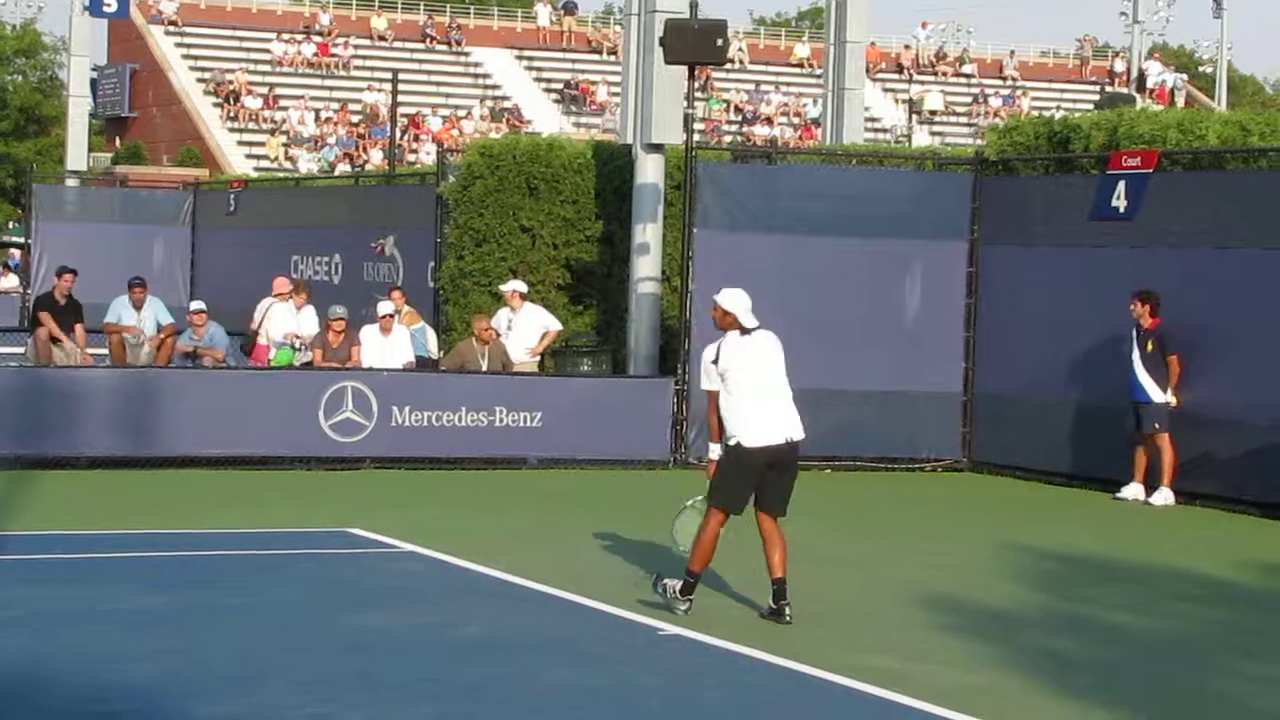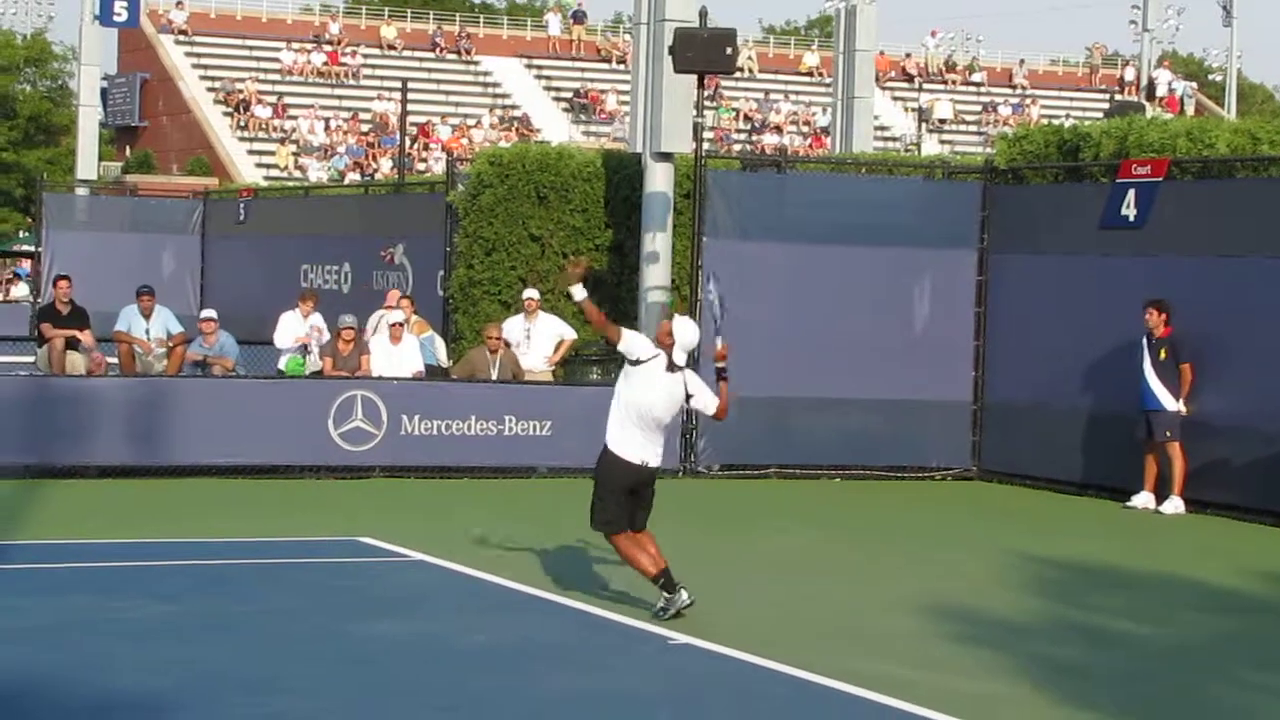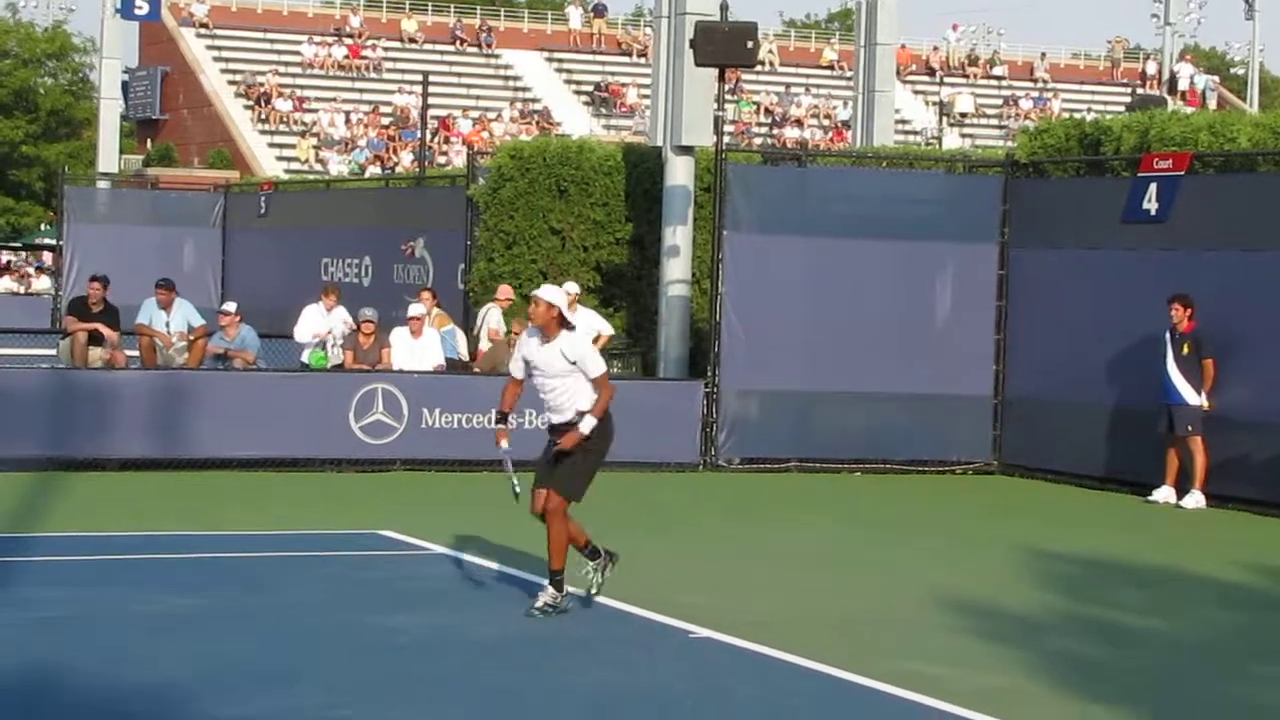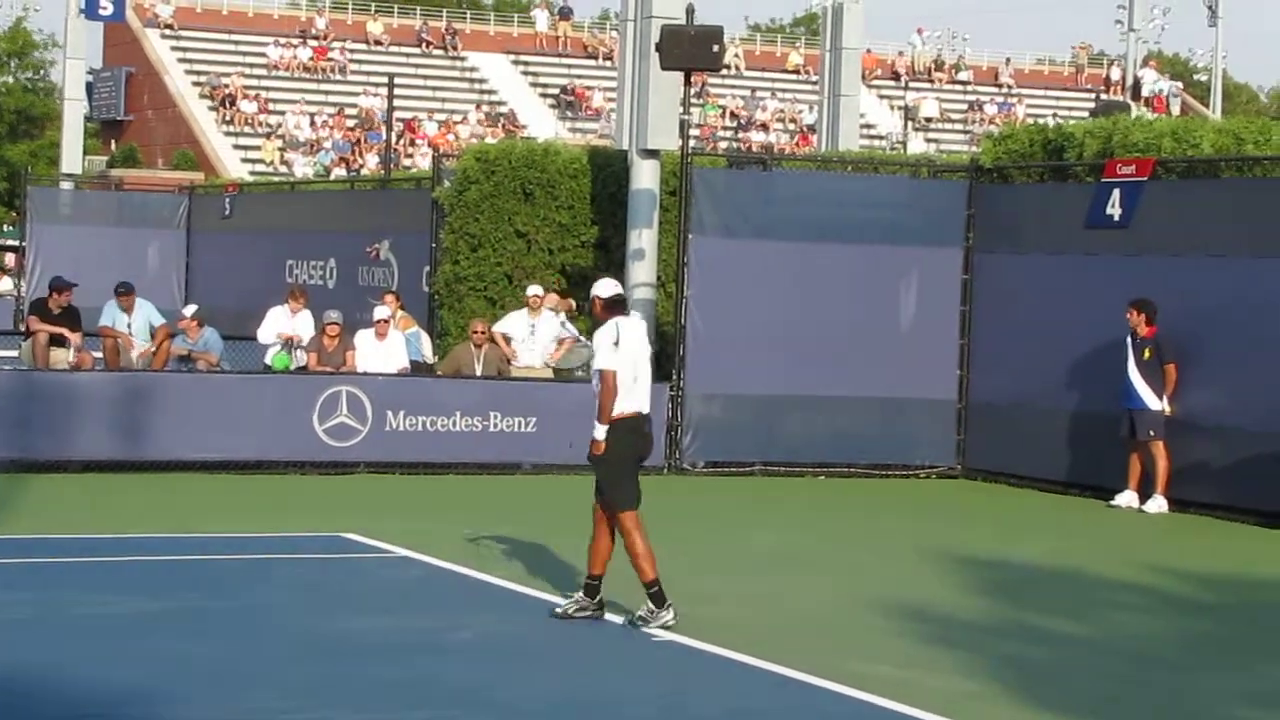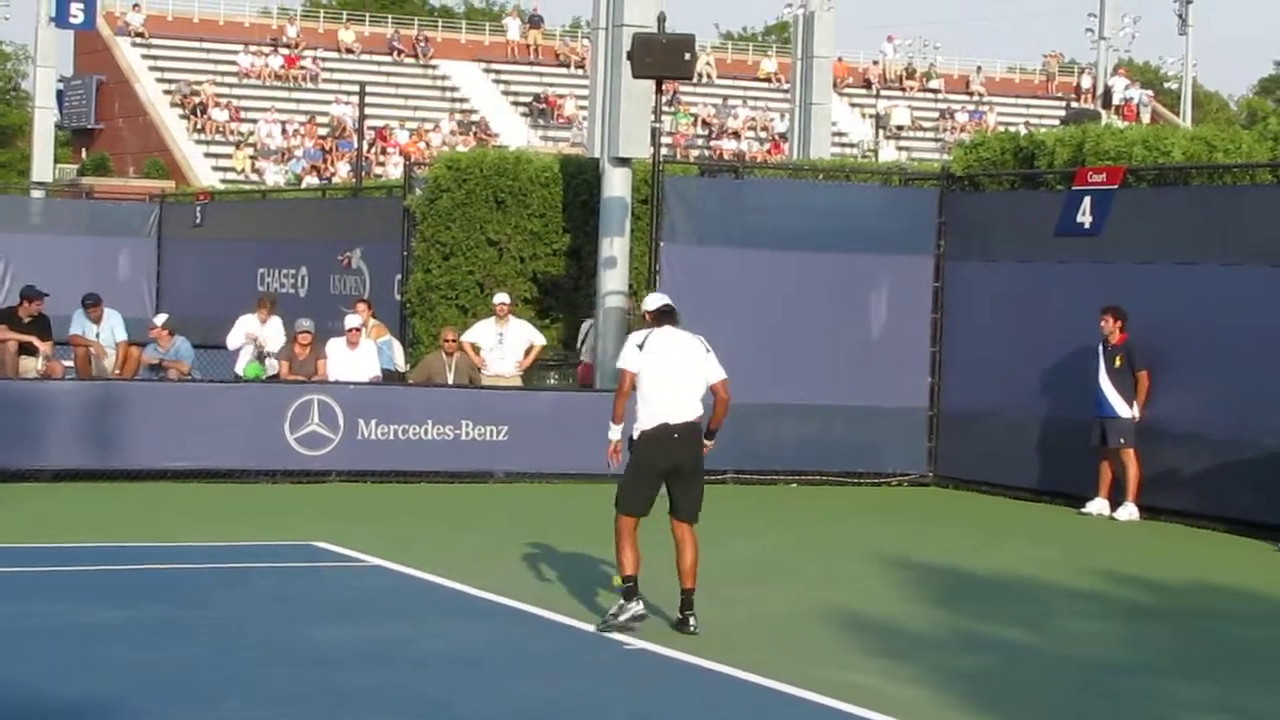
dt=1s
person 1, frame 1
left shoulder: (716, 352)
right shoulder: (770, 340)
left elbow: (714, 409)
left wrist: (714, 453)
left hip: (749, 445)
right hip: (788, 441)
left knee: (715, 515)
right knee: (768, 520)
left ankle: (684, 592)
right ankle: (780, 602)
person 1, frame 2
left shoulder: (645, 355)
right shoulder: (686, 381)
left elbow: (604, 327)
right elbow: (720, 412)
left wrist: (577, 287)
right wrist: (722, 371)
left hip: (617, 461)
right hip: (649, 466)
left knee: (617, 537)
right knee: (638, 532)
left ankle: (672, 591)
right ankle: (674, 587)
person 1, frame 3
left shoulder: (576, 345)
right shoulder: (527, 340)
left elbow: (606, 388)
right elbow: (514, 383)
left wrist: (581, 430)
right wrist: (502, 421)
left hip: (588, 433)
right hip: (559, 430)
left knee: (553, 507)
right knee: (539, 507)
left ankle: (556, 591)
right ankle: (598, 557)
person 1, frame 4
left shoulder: (605, 334)
right shoulder: (637, 323)
left elbow: (609, 388)
left wrist: (599, 435)
left hip: (619, 431)
right hip: (640, 426)
left knee: (627, 522)
right knee: (603, 514)
left ankle: (659, 605)
right ankle: (590, 596)
person 1, frame 5
left shoulder: (639, 340)
right shoulder: (699, 344)
left elbow: (625, 388)
right elbow: (724, 397)
left wrist: (614, 434)
right wrist: (709, 437)
left hip: (652, 440)
right hip: (689, 439)
left knee: (626, 522)
right knee: (684, 527)
left ankle: (630, 598)
right ankle: (687, 612)
person 2, frame 1
left shoulder: (1160, 333)
right shoulder: (1136, 331)
left elbow: (1174, 366)
left wrist: (1169, 393)
right wrist: (1137, 389)
left hip: (1156, 398)
right hip: (1139, 397)
left knee: (1162, 441)
right knee: (1141, 440)
left ankle: (1166, 491)
right ankle: (1137, 486)
person 2, frame 2
left shoulder: (1173, 341)
right shoulder: (1146, 340)
left elbow: (1187, 373)
left wrist: (1180, 401)
right wrist: (1146, 397)
left hip: (1167, 406)
right hip: (1149, 405)
left knee: (1173, 449)
right knee: (1150, 449)
left ankle: (1176, 500)
right ankle: (1147, 495)
person 2, frame 3
left shoulder: (1196, 336)
right shoulder: (1169, 335)
left elbow: (1209, 367)
left wrist: (1203, 395)
right wrist: (1170, 390)
left hip: (1189, 400)
right hip: (1171, 399)
left knee: (1195, 444)
right knee: (1171, 443)
left ankle: (1197, 494)
right ankle: (1168, 489)
person 2, frame 4
left shoulder: (1157, 340)
right shoulder: (1130, 339)
left elbow: (1171, 372)
left wrist: (1164, 399)
right wrist: (1131, 395)
left hip: (1151, 405)
right hip: (1133, 404)
left knee: (1156, 448)
right knee: (1134, 448)
left ankle: (1159, 498)
right ankle: (1131, 493)
person 2, frame 5
left shoulder: (1128, 348)
right shoulder: (1102, 347)
left elbow: (1143, 380)
left wrist: (1136, 408)
right wrist: (1102, 404)
left hip: (1121, 413)
right hip: (1103, 412)
left knee: (1127, 455)
right knee: (1105, 455)
left ankle: (1130, 506)
right ankle: (1102, 501)
